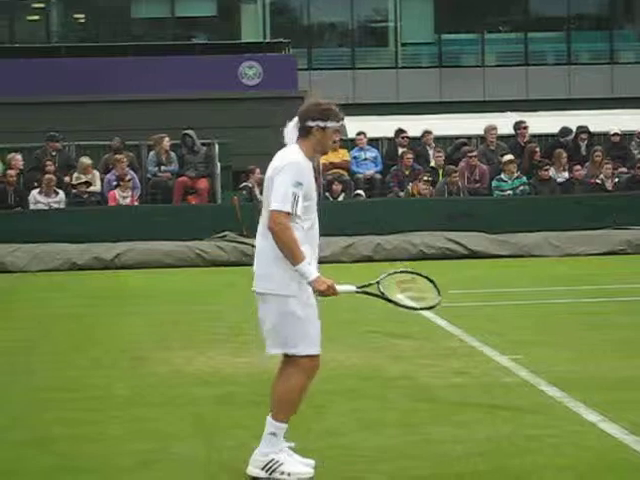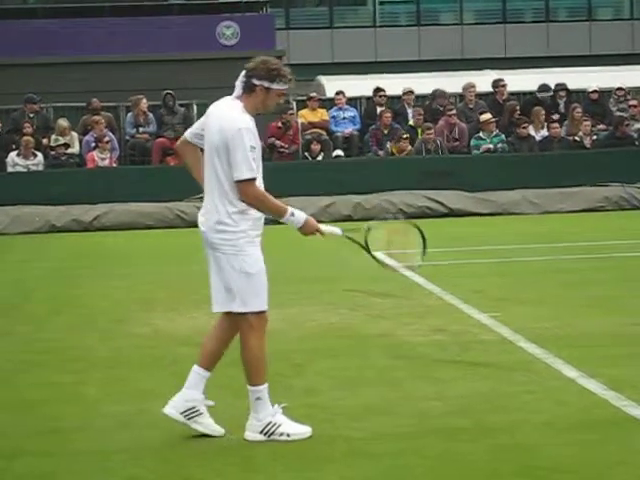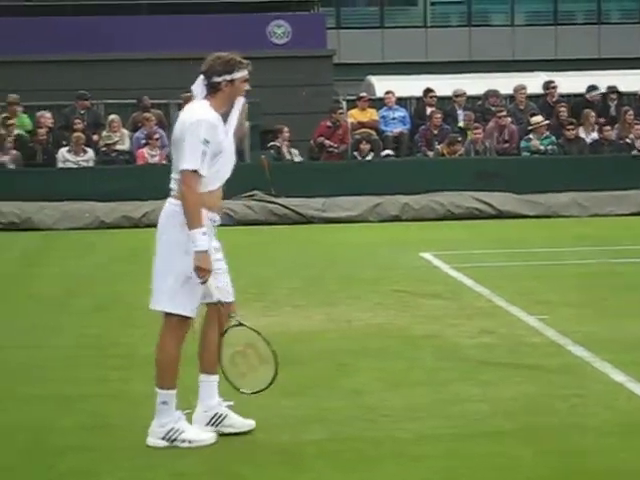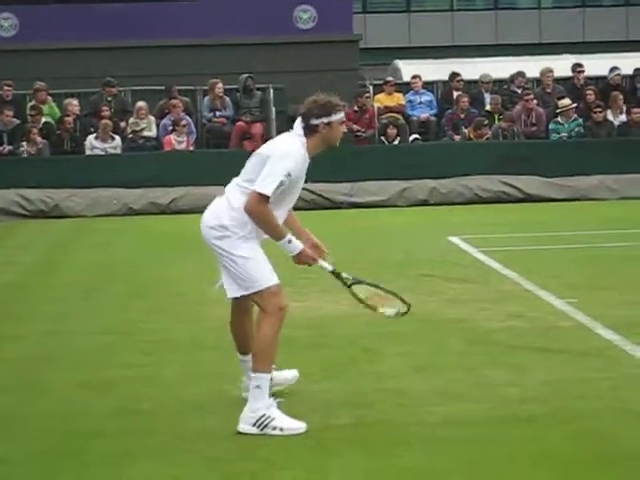
dt=1s
person 1, frame 1
left shoulder: (296, 161)
right shoulder: (294, 164)
right elbow: (277, 224)
left wrist: (305, 272)
right wrist: (310, 273)
left hip: (285, 279)
right hip: (285, 280)
left knee: (295, 361)
right knee: (305, 362)
left ankle: (272, 449)
person 1, frame 2
left shoulder: (221, 108)
right shoulder: (240, 126)
left elbow: (185, 145)
right elbow: (249, 193)
right wrist: (296, 218)
left hip: (223, 225)
right hip: (235, 232)
left knee: (233, 316)
right knee: (253, 320)
left ankle: (189, 399)
right ankle: (262, 417)
person 1, frame 3
left shoulder: (210, 116)
right shoulder: (200, 120)
right elbow: (188, 185)
right wrist: (199, 246)
left hip: (201, 225)
right hip: (188, 225)
left knee: (221, 311)
right knee: (177, 320)
left ankle: (209, 407)
right ankle: (165, 422)
person 1, frame 4
left shoulder: (295, 147)
right shoulder: (290, 153)
left elbow: (274, 201)
right elbow: (255, 204)
left wrist: (305, 235)
right wrist: (293, 246)
left hip: (228, 222)
right hip: (229, 226)
left knee: (244, 301)
right knee: (274, 305)
left ankle: (255, 377)
right ankle: (258, 411)
